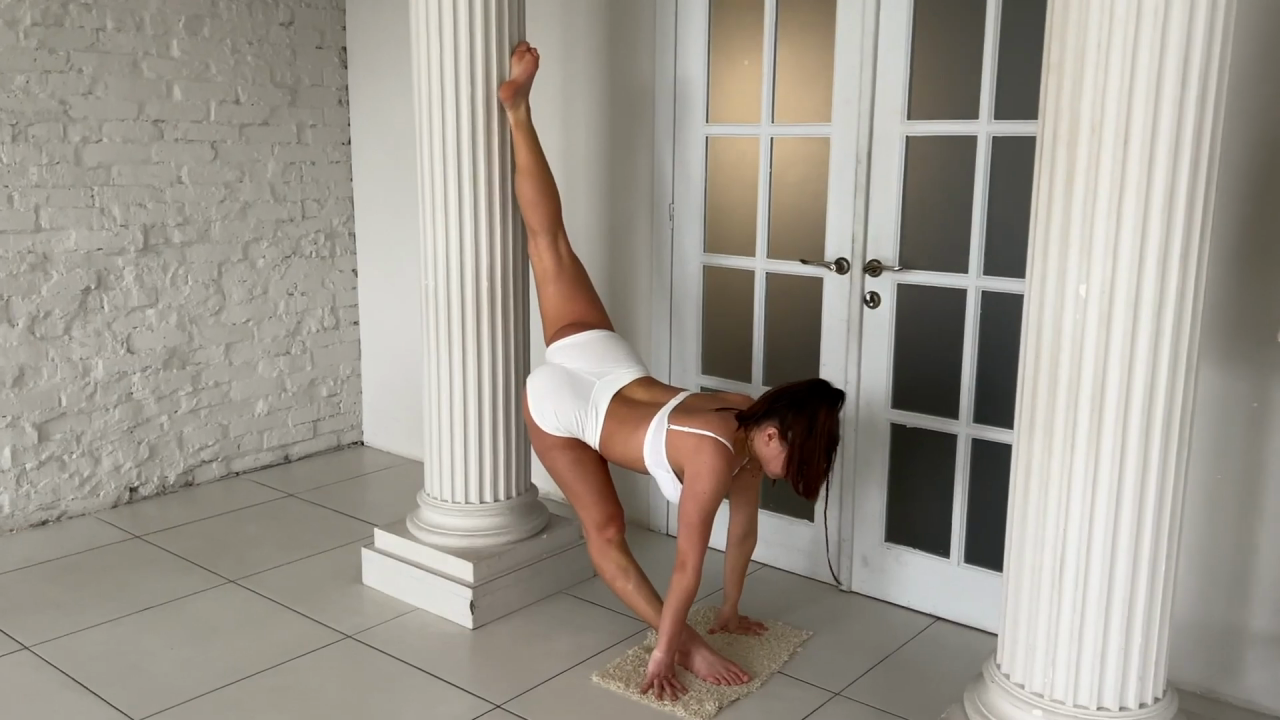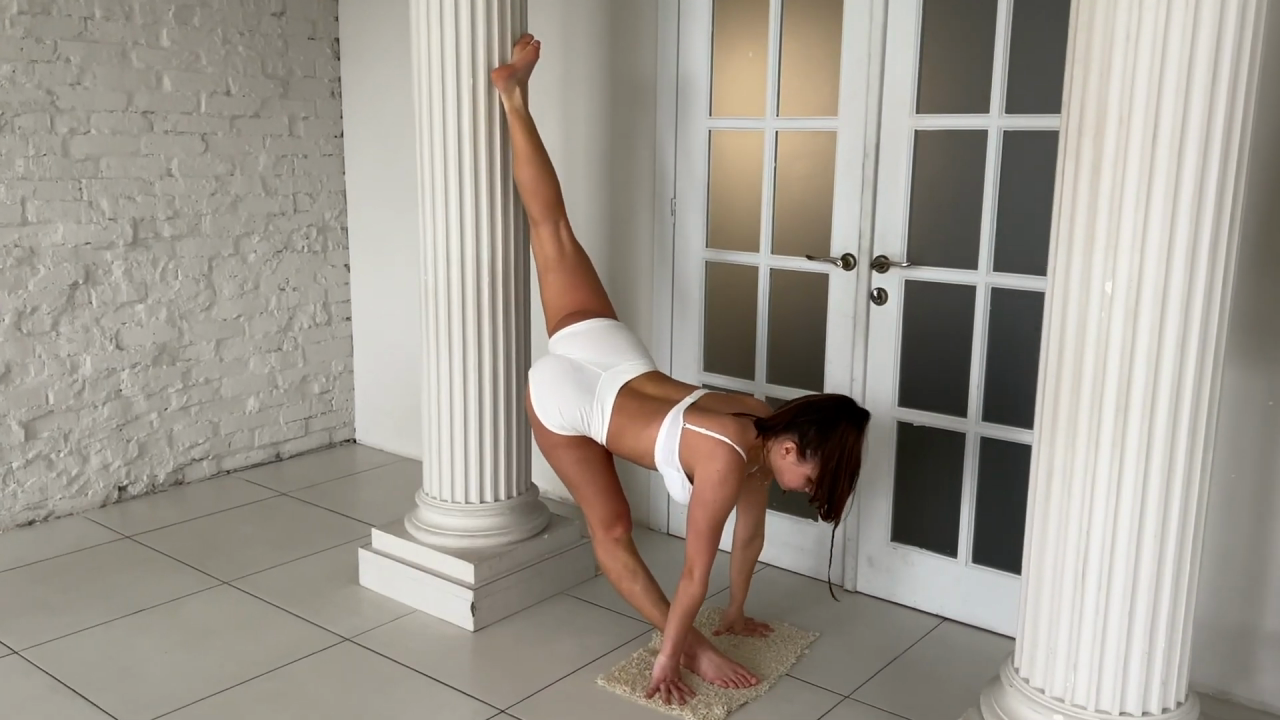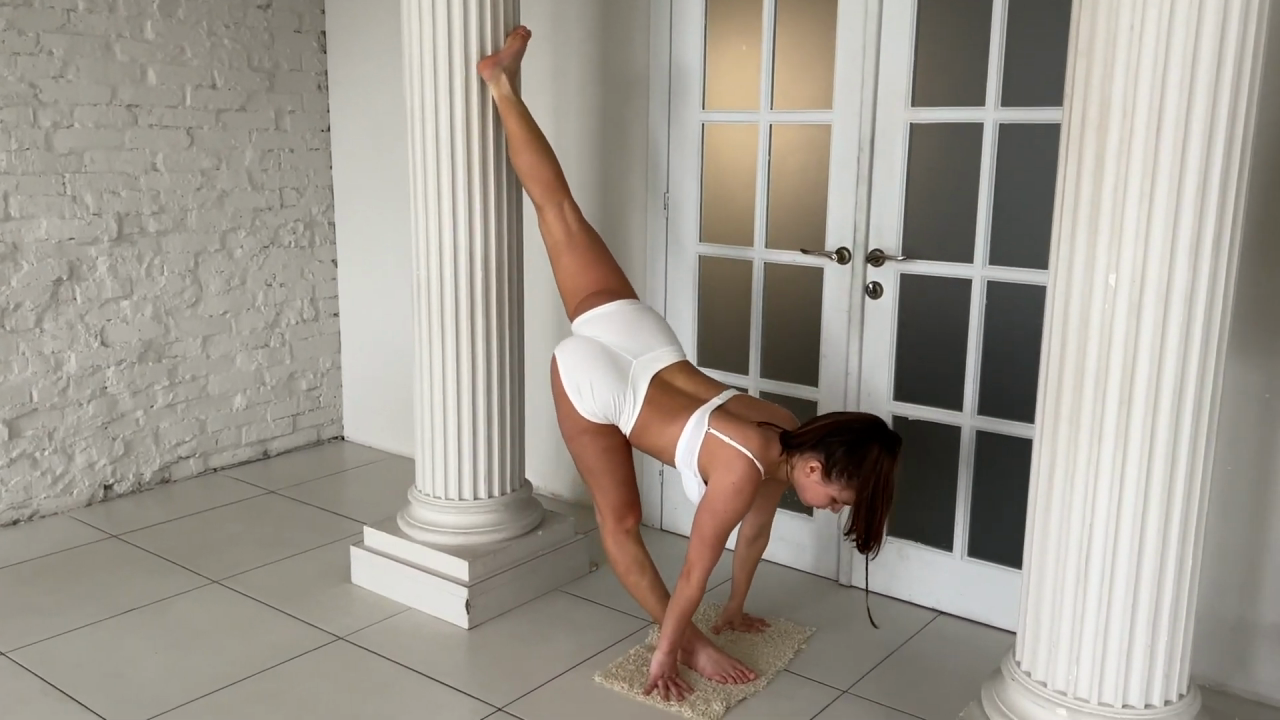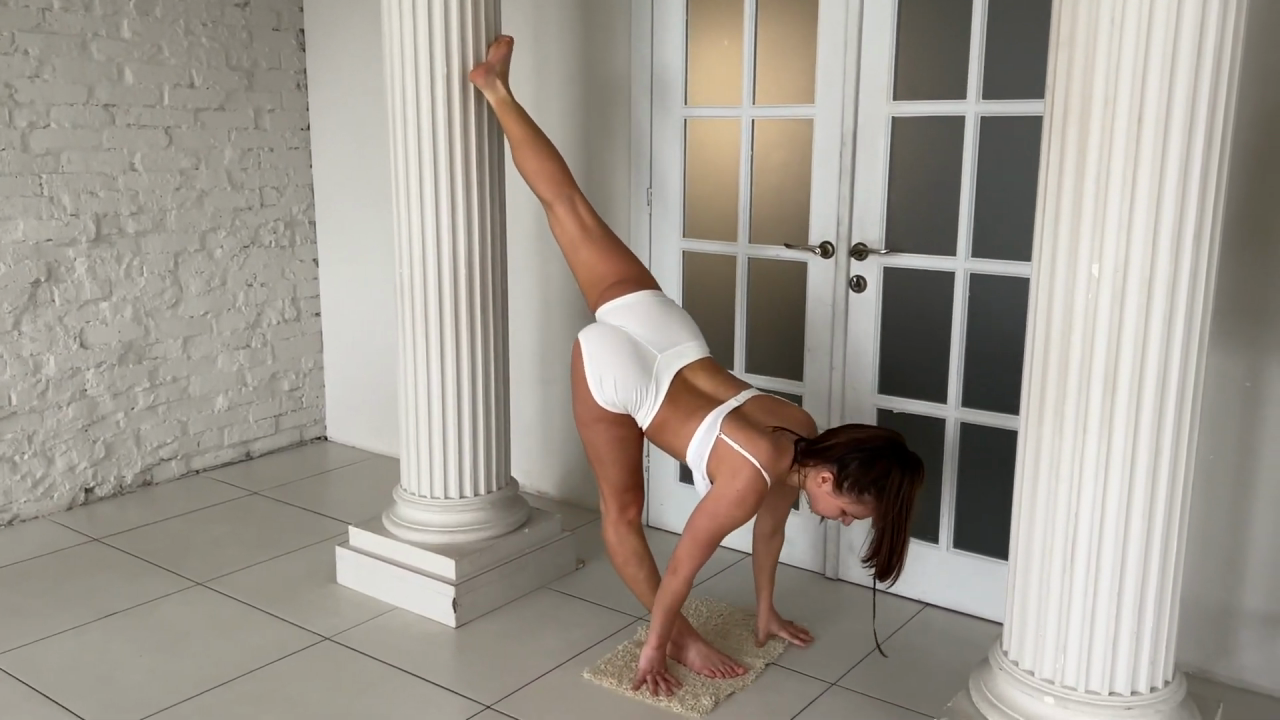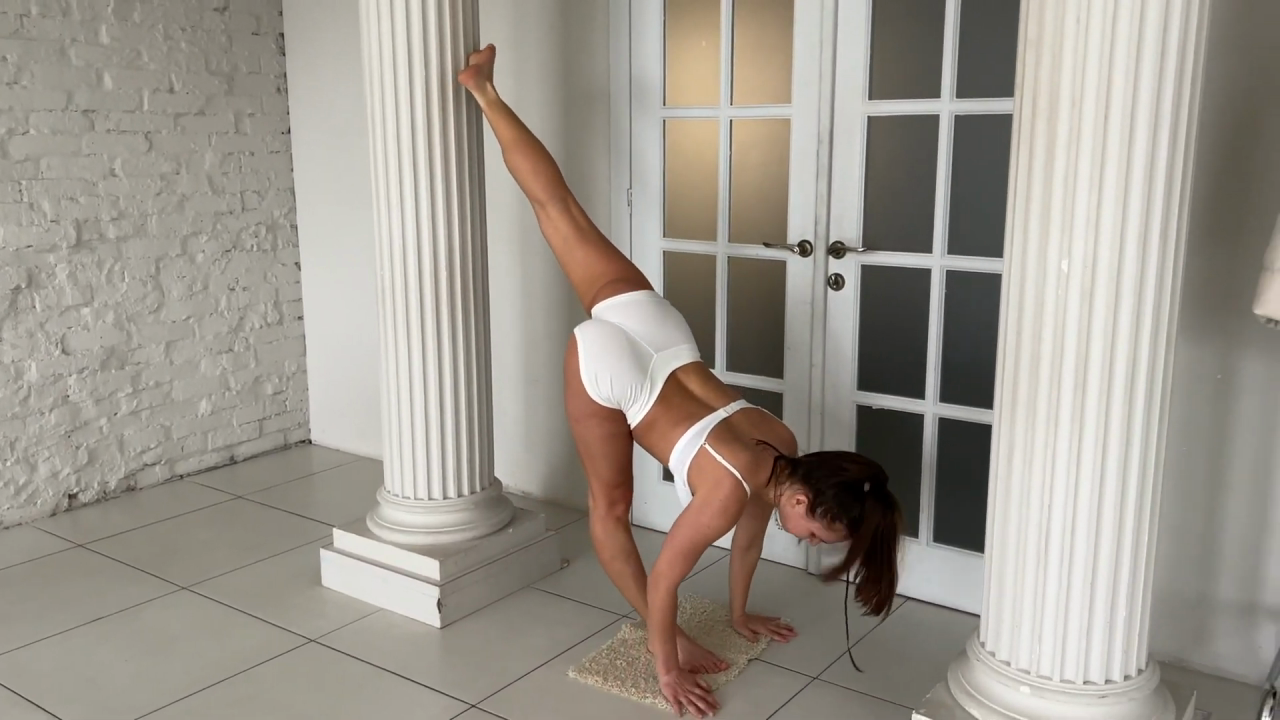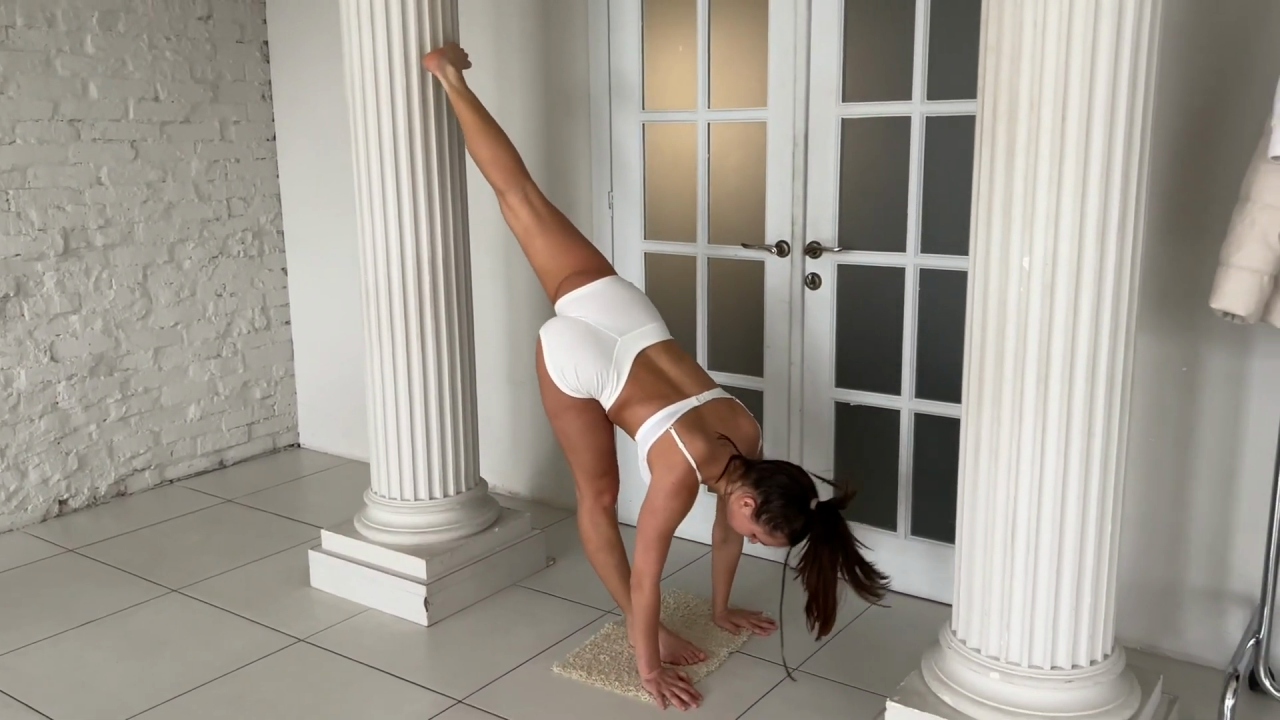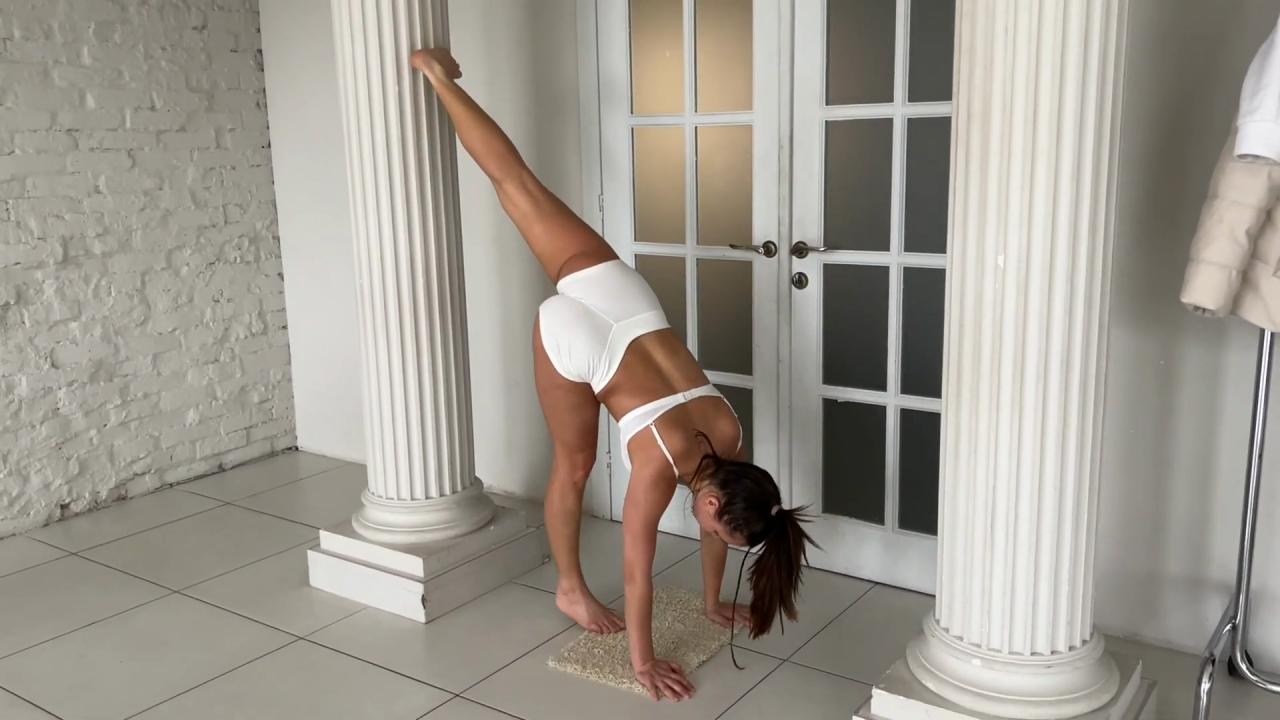
dt=0.4s
person 1, frame 1
left shoulder: (752, 429)
right shoulder: (714, 457)
left elbow: (744, 529)
right elbow: (688, 565)
left wrist: (731, 611)
right wrist: (668, 649)
left hip: (597, 360)
right hip: (558, 399)
left knee: (551, 241)
right knee: (605, 531)
person 1, frame 2
left shoulder: (765, 430)
right shoulder: (728, 461)
left elbow: (751, 531)
right elbow: (695, 572)
left wrist: (737, 615)
right wrist: (673, 655)
left hip: (605, 354)
right hip: (564, 392)
left knee: (555, 231)
right knee: (611, 529)
left ankle: (516, 96)
person 1, frame 3
left shoulder: (788, 439)
right shoulder: (744, 470)
left elbow: (756, 530)
right elbow: (695, 572)
left wrist: (736, 609)
right wrist: (670, 652)
left hip: (629, 334)
right hip: (594, 376)
left knee: (562, 210)
right knee: (621, 519)
left ankle: (506, 83)
person 1, frame 4
left shoulder: (802, 434)
right shoulder: (751, 478)
left elbow: (771, 525)
right elbow: (683, 569)
left wrist: (766, 613)
right wrist: (658, 646)
left hip: (653, 325)
right hip: (616, 366)
right knee: (622, 510)
left ankle: (497, 88)
person 1, frame 5
left shoulder: (782, 452)
right shoulder: (730, 490)
left elbow: (750, 537)
right elbow: (662, 581)
left wrist: (741, 615)
left hip: (645, 319)
right hip: (609, 361)
left knee: (560, 208)
left ankle: (485, 91)
person 1, frame 6
left shoulder: (747, 440)
right shoulder: (682, 475)
left elbow: (726, 530)
right elbow: (646, 580)
left wrist: (722, 607)
right wrist: (649, 667)
left hip: (617, 310)
right hip: (579, 352)
left knee: (523, 196)
person 1, frame 7
left shoulder: (728, 442)
right shoulder: (660, 467)
left elbow: (714, 528)
right elbow: (637, 574)
left wrist: (714, 602)
right wrist: (644, 663)
left hip: (613, 292)
right hip: (576, 334)
left knee: (518, 183)
right knee: (573, 468)
left ankle: (440, 75)
